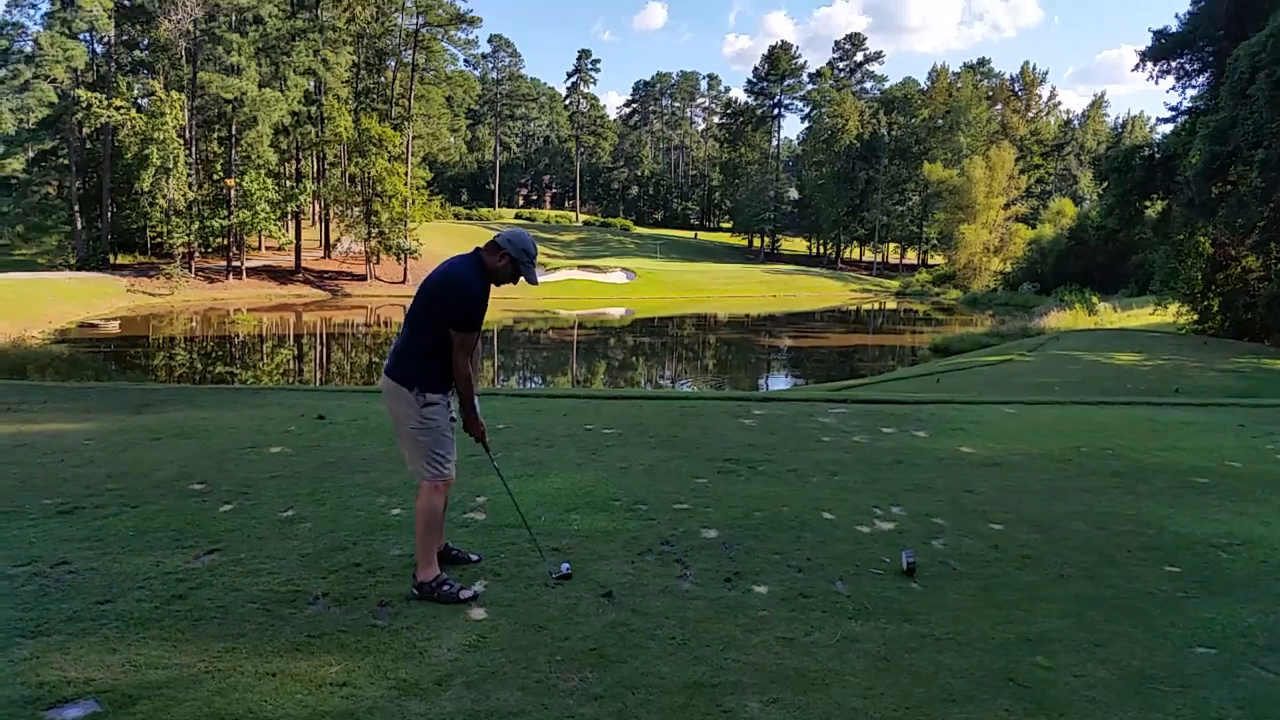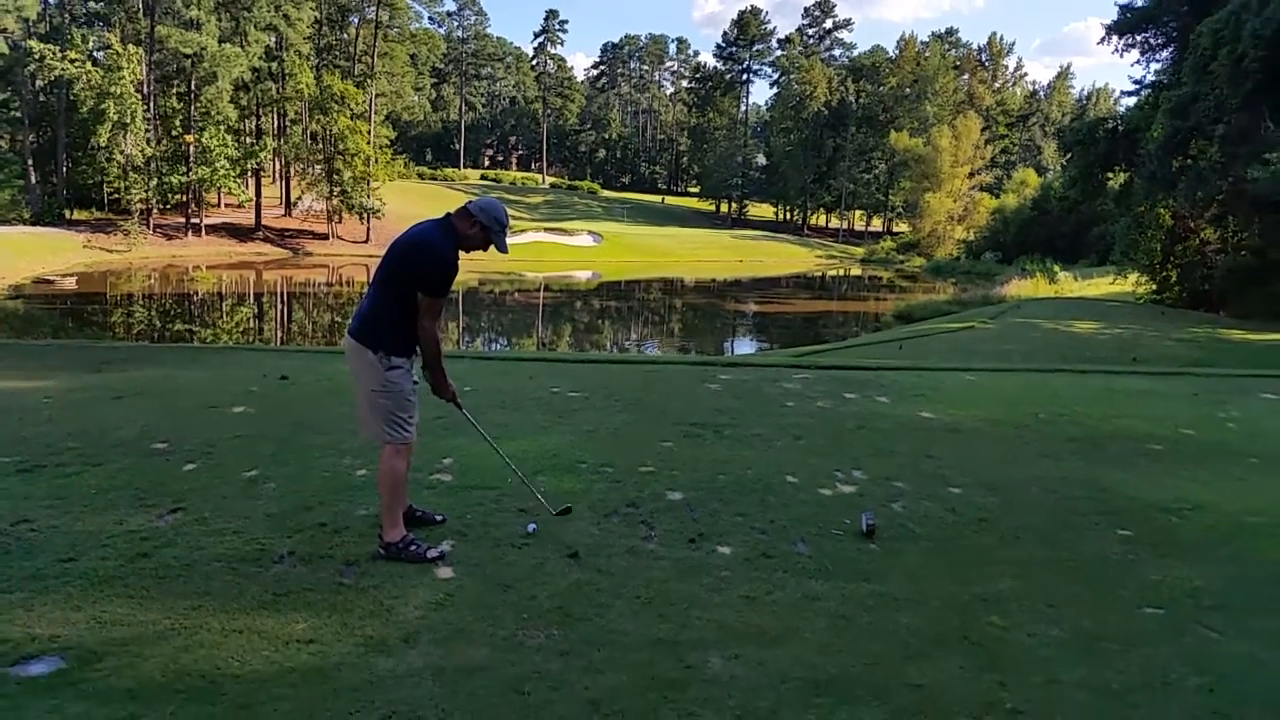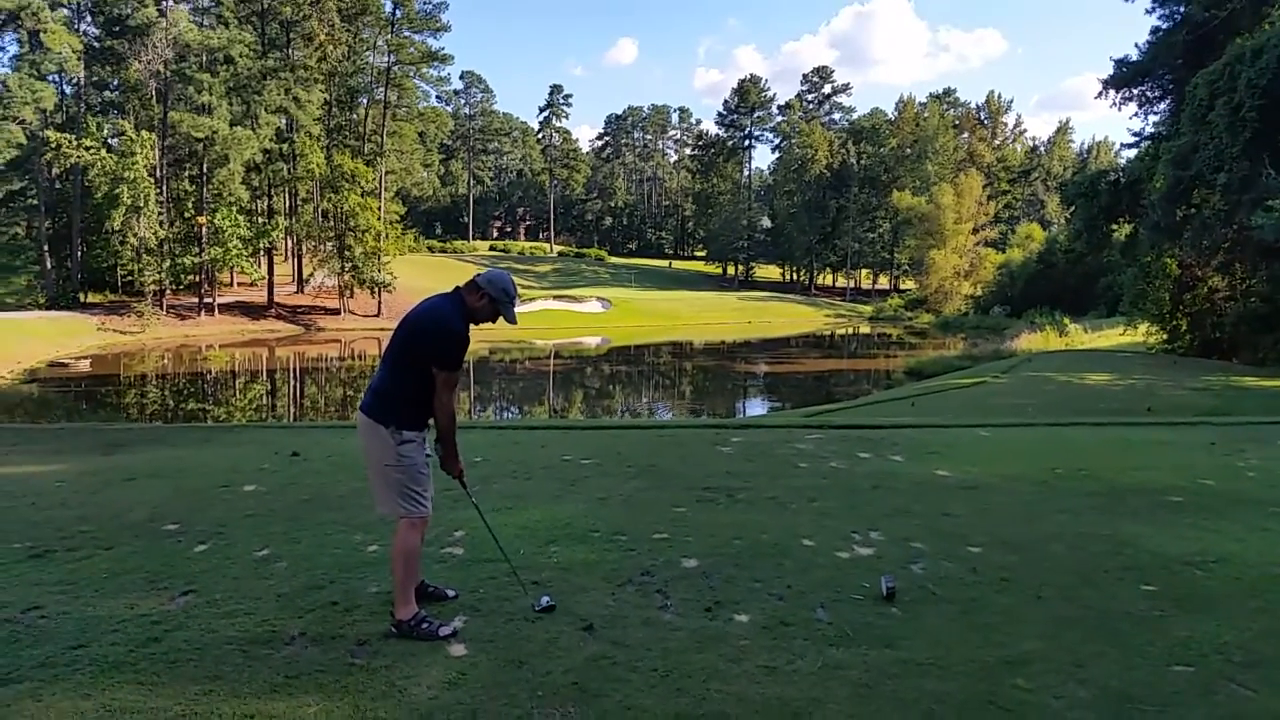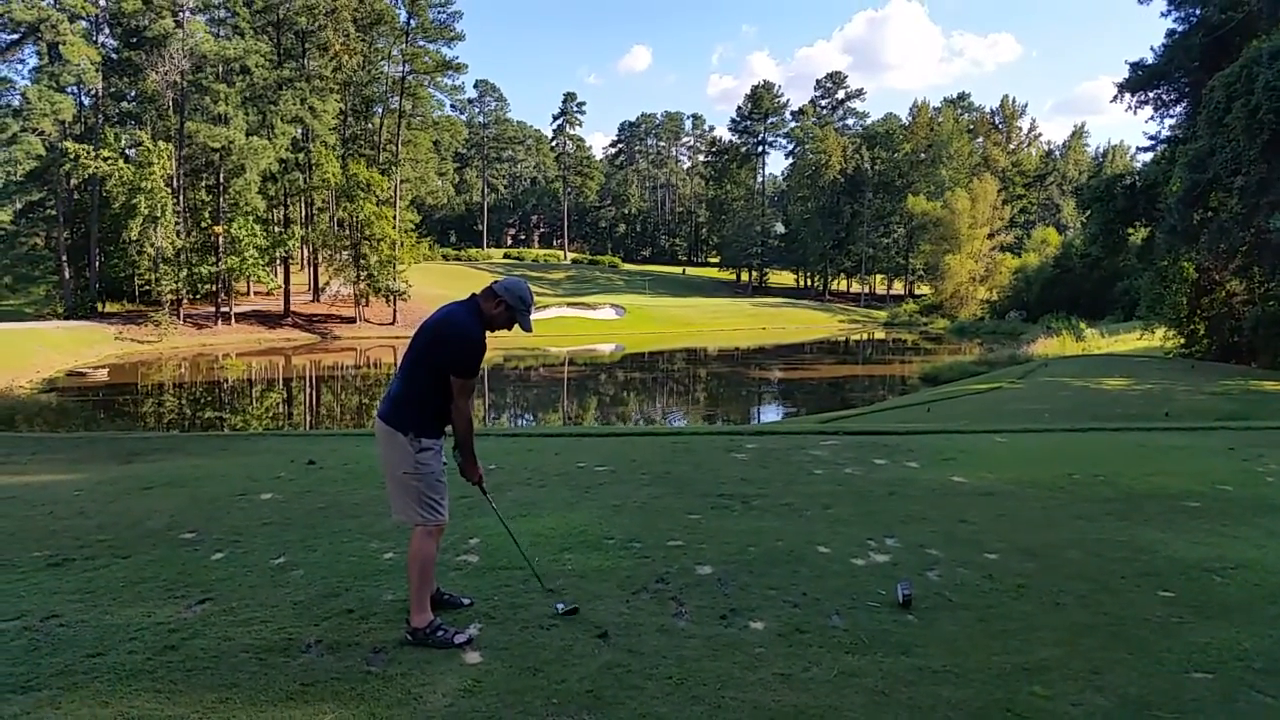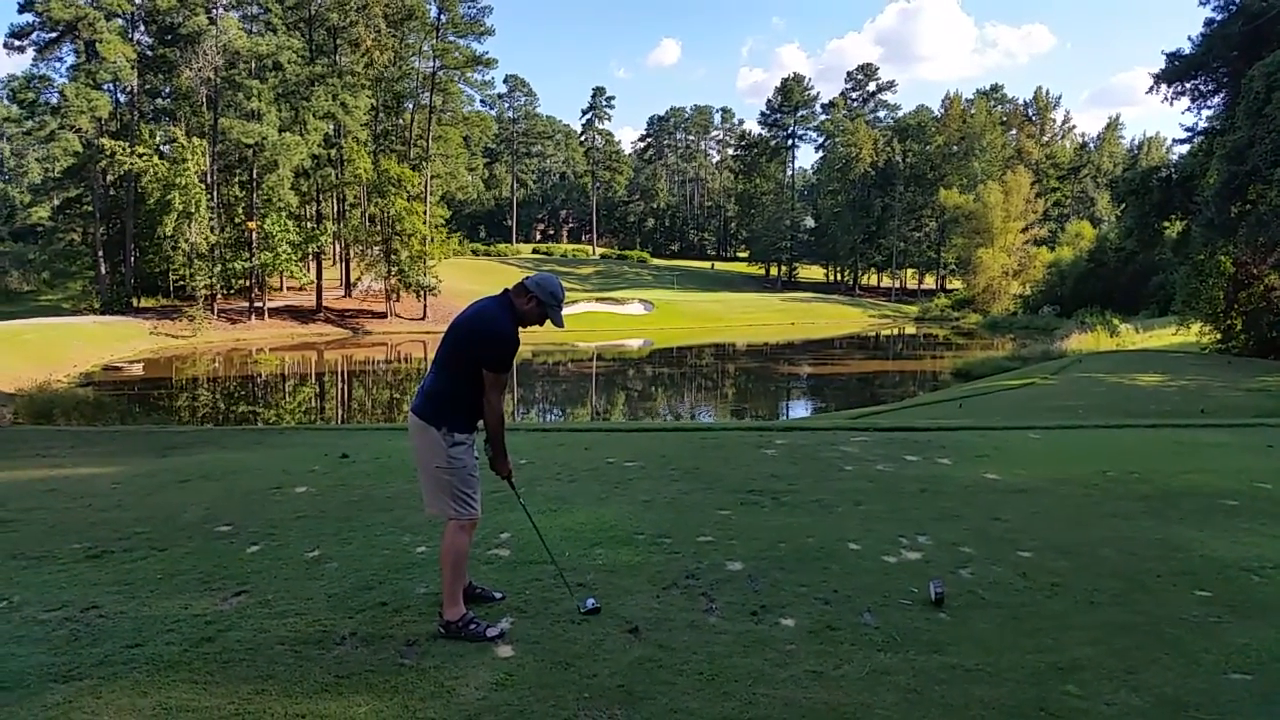
dt=1s
person 1, frame 1
left shoulder: (468, 272)
right shoulder: (467, 285)
left elbow: (470, 346)
right elbow: (460, 358)
left wrist: (471, 401)
right wrist: (471, 415)
left hip: (423, 381)
right hip: (415, 387)
left knee: (439, 472)
right knee: (437, 479)
left ankle: (436, 546)
right ankle: (427, 576)
person 1, frame 2
left shoulder: (434, 234)
right shoulder: (439, 251)
right elbow: (426, 323)
left wrist: (431, 368)
right wrist: (438, 377)
left hip: (380, 342)
right hip: (380, 349)
left knee: (402, 434)
right knee: (398, 441)
left ankle: (400, 508)
right ankle: (393, 536)
person 1, frame 3
left shoulder: (443, 308)
right shoulder: (450, 325)
right elbow: (443, 398)
left wrist: (443, 447)
right wrist: (451, 454)
left hip: (396, 418)
right hip: (392, 424)
left knee: (417, 509)
right knee: (413, 516)
left ankle: (412, 584)
right ankle: (405, 614)
person 1, frame 4
left shoulder: (459, 315)
right shoulder: (467, 332)
right elbow: (460, 404)
left wrist: (462, 452)
right wrist: (469, 461)
left hip: (410, 424)
right hip: (410, 431)
left knee: (430, 519)
right knee: (429, 523)
left ankle: (428, 591)
right ankle: (420, 621)
person 1, frame 5
left shoulder: (492, 310)
right shoulder: (501, 328)
right elbow: (492, 399)
left wrist: (492, 447)
right wrist: (500, 455)
left hip: (442, 418)
right hip: (443, 426)
left knee: (462, 513)
right knee: (462, 518)
left ankle: (460, 585)
right ankle: (453, 615)
